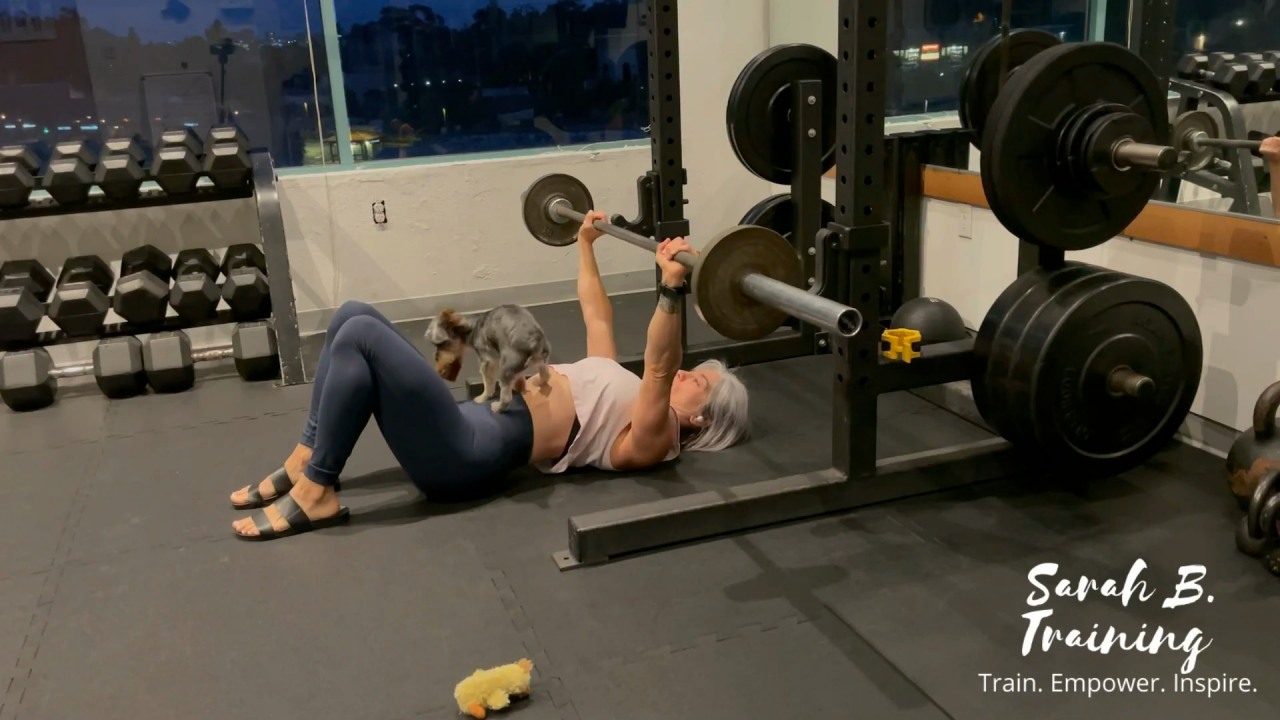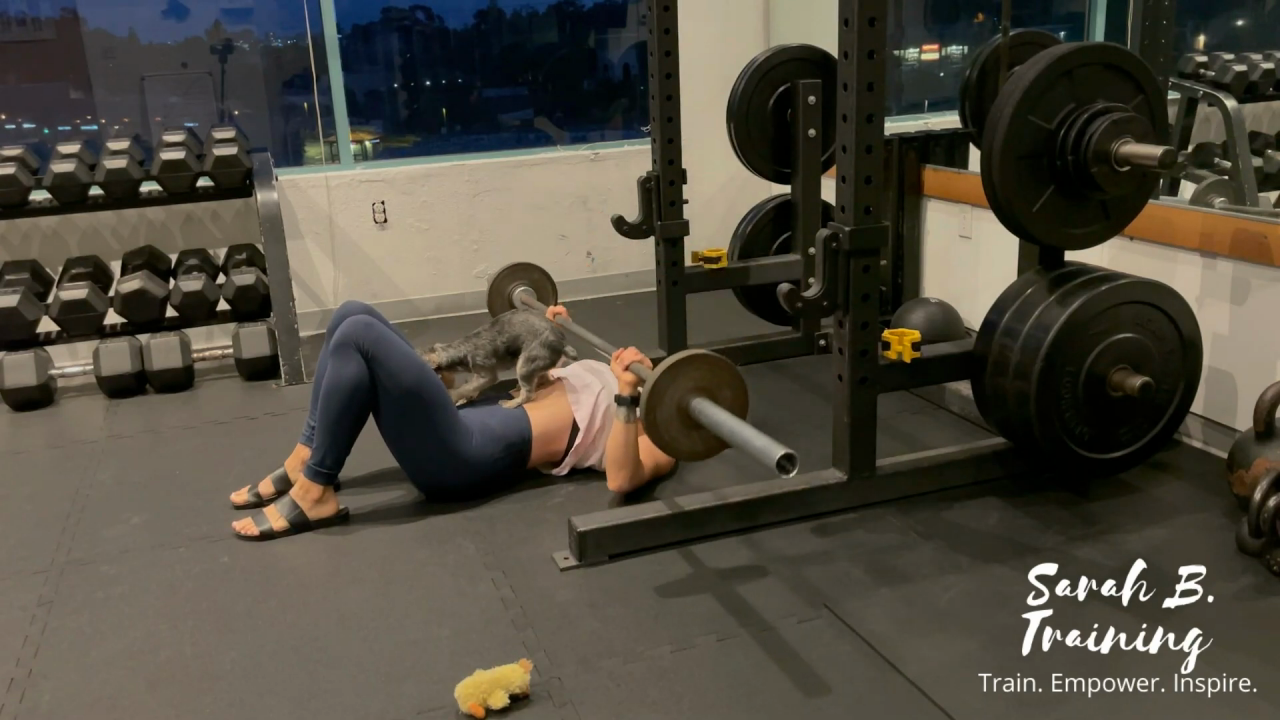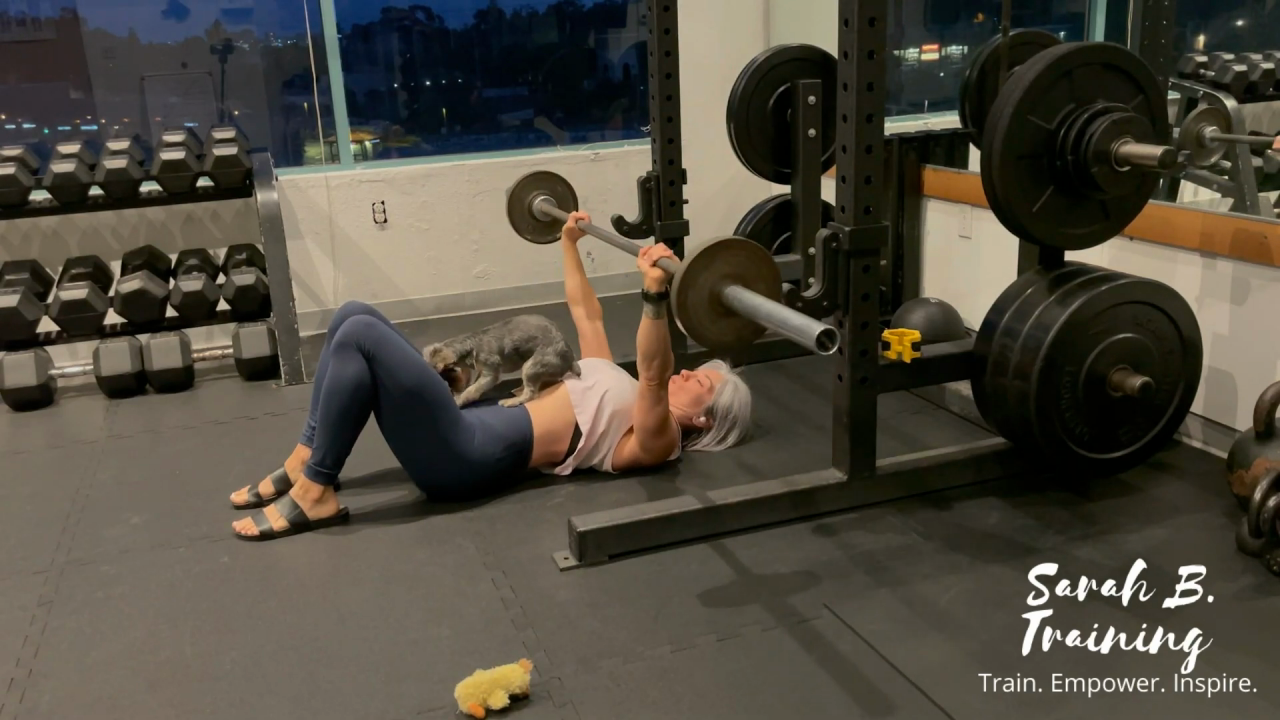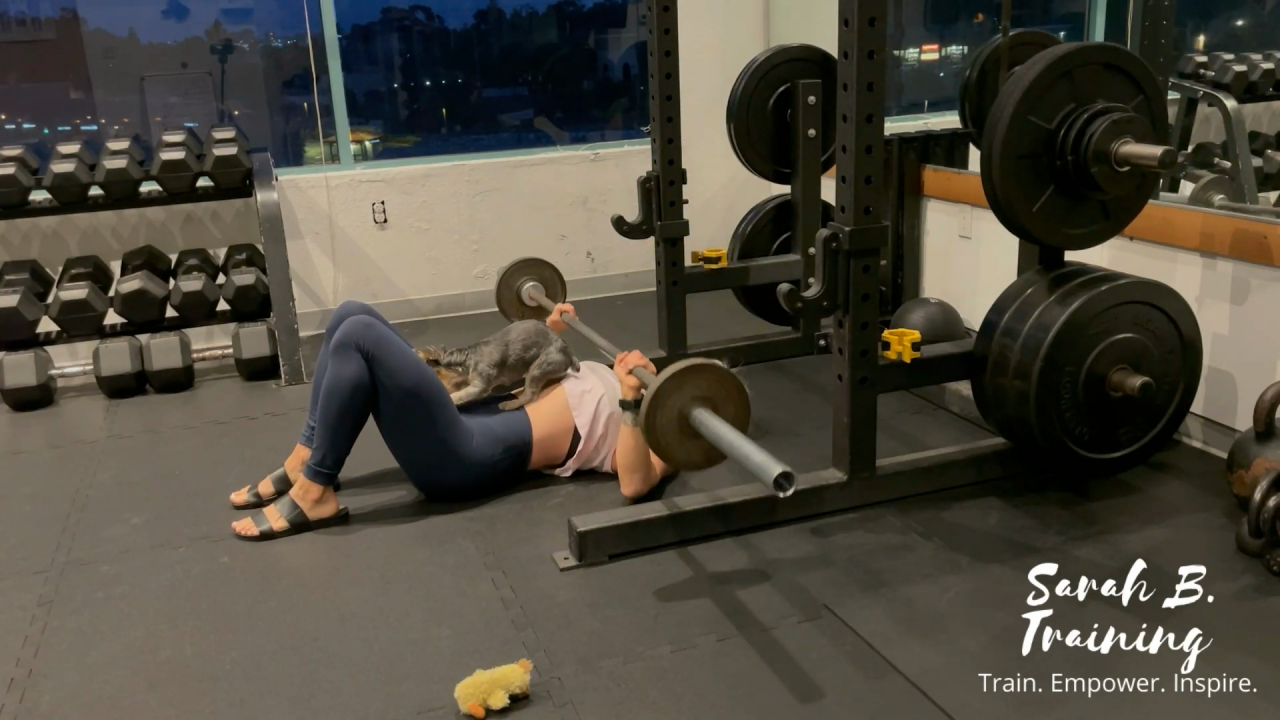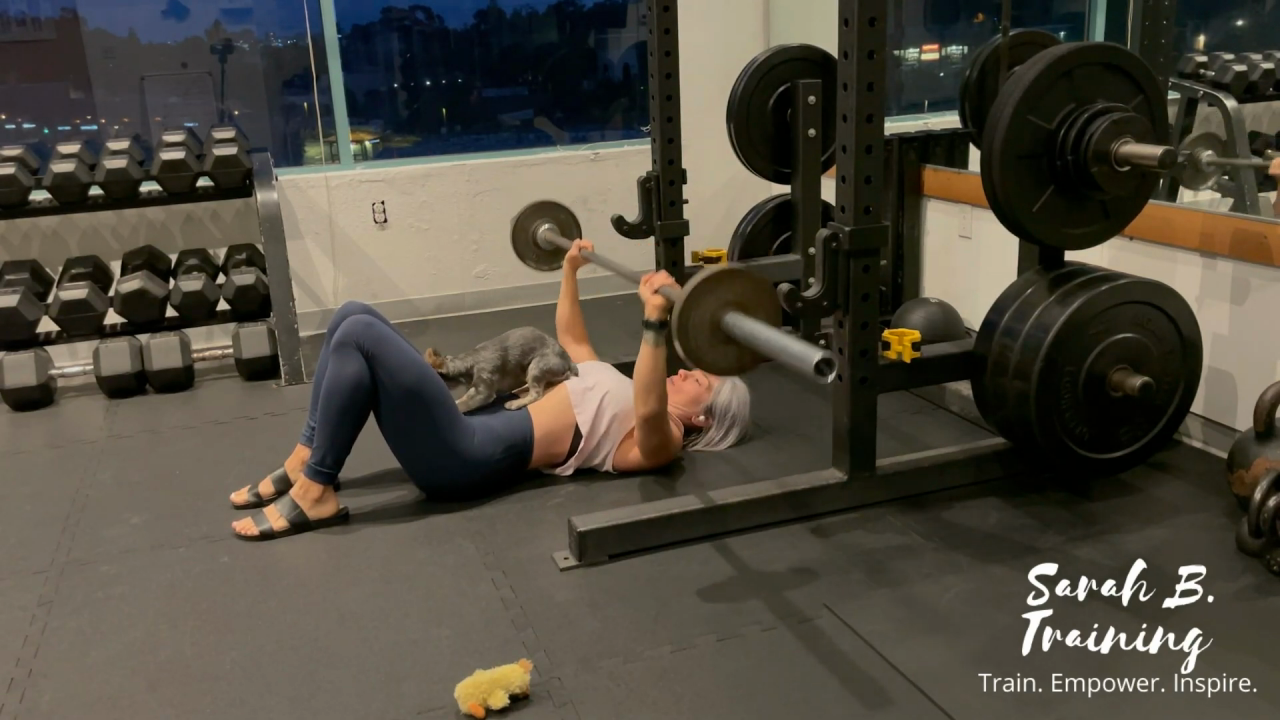
dt=1s
person 1, frame 1
left shoulder: (653, 437)
right shoulder: (625, 394)
left elbow: (660, 367)
right elbow: (597, 316)
left wrist: (672, 287)
right wrist: (586, 244)
left hip: (465, 454)
right hip: (465, 421)
left knee: (360, 335)
right knee: (354, 316)
left ankle: (315, 493)
right ankle: (304, 462)
person 1, frame 2
left shoulder: (659, 440)
right shoulder: (631, 398)
left elbow: (622, 480)
left wrist: (629, 397)
left hip: (464, 456)
right hip: (467, 423)
left knee: (358, 334)
right knee: (353, 315)
left ankle: (313, 496)
right ankle: (300, 466)
person 1, frame 3
left shoulder: (656, 438)
right shoulder: (622, 392)
left elbow: (654, 374)
right elbow: (586, 313)
left wrist: (655, 293)
right wrist: (569, 243)
left hip: (469, 456)
right hip: (470, 426)
left knee: (360, 335)
right knee: (354, 316)
left ankle: (315, 495)
right ankle: (303, 464)
person 1, frame 4
left shoulder: (653, 444)
right shoulder: (624, 409)
left elbow: (634, 484)
left wrist: (631, 402)
right wrist: (552, 335)
left hip: (466, 459)
right hip: (470, 425)
left knee: (358, 335)
right knee: (353, 316)
left ankle: (313, 496)
right ankle: (300, 465)
person 1, frame 5
left shoulder: (664, 439)
right shoulder: (625, 394)
left elbow: (648, 414)
right elbow: (569, 338)
left wrist: (658, 319)
right wrist: (570, 271)
left hip: (466, 456)
right hip: (468, 425)
left knee: (359, 334)
right knee: (354, 317)
left ankle: (314, 495)
right ankle: (301, 465)
